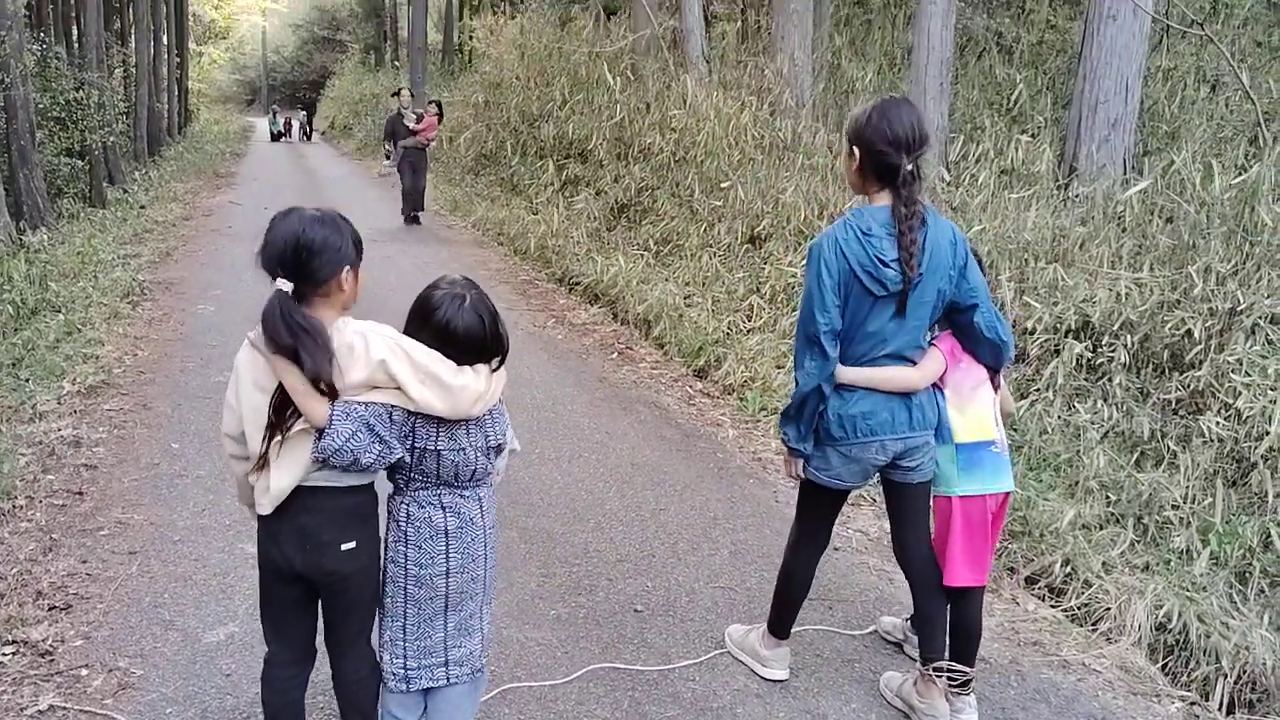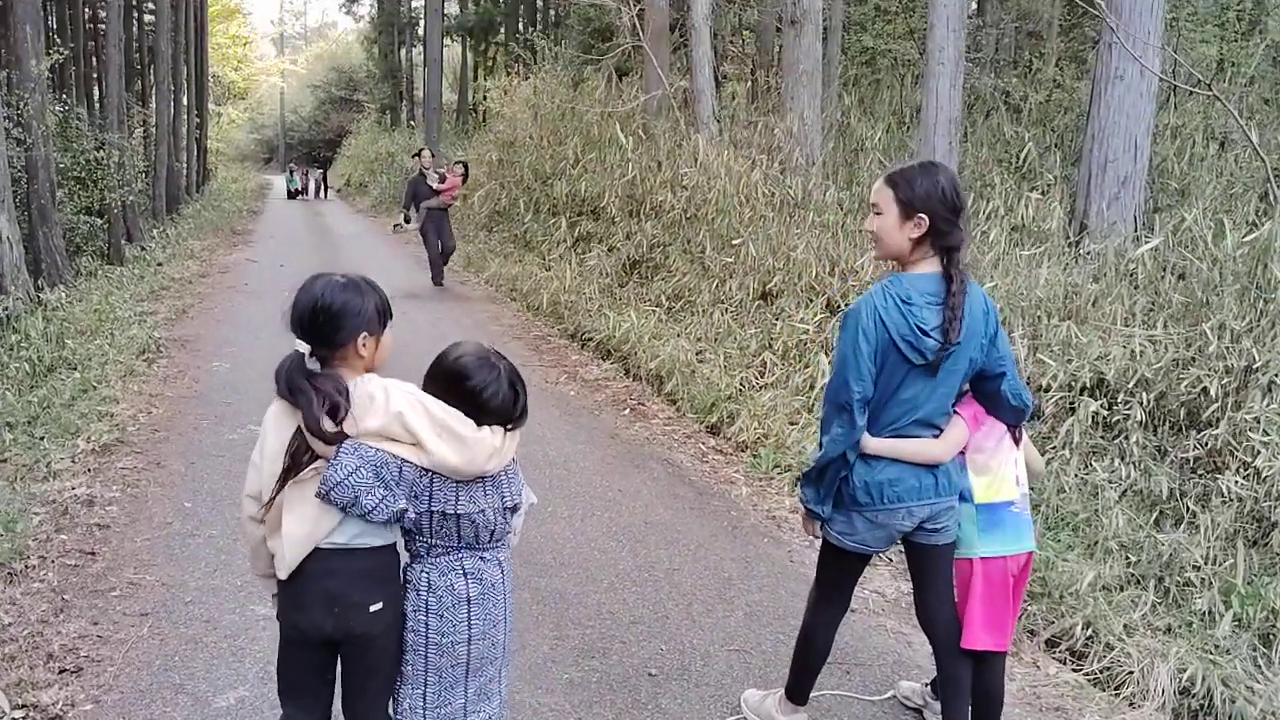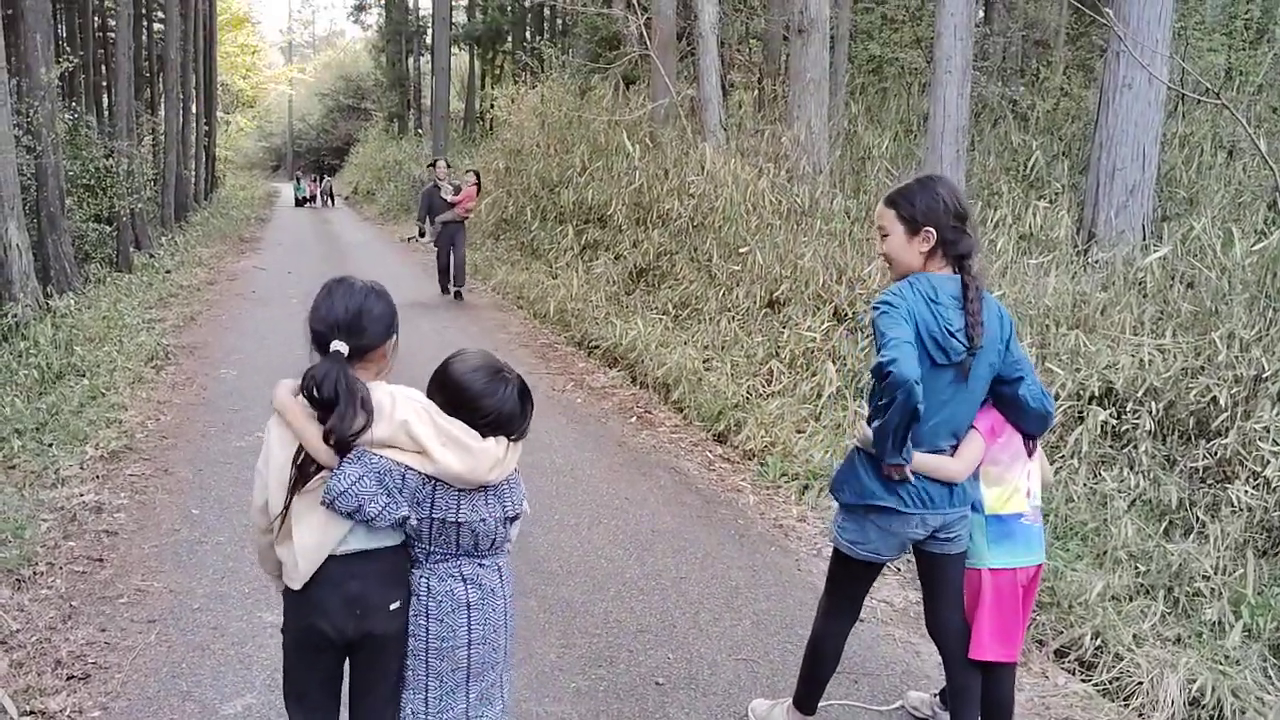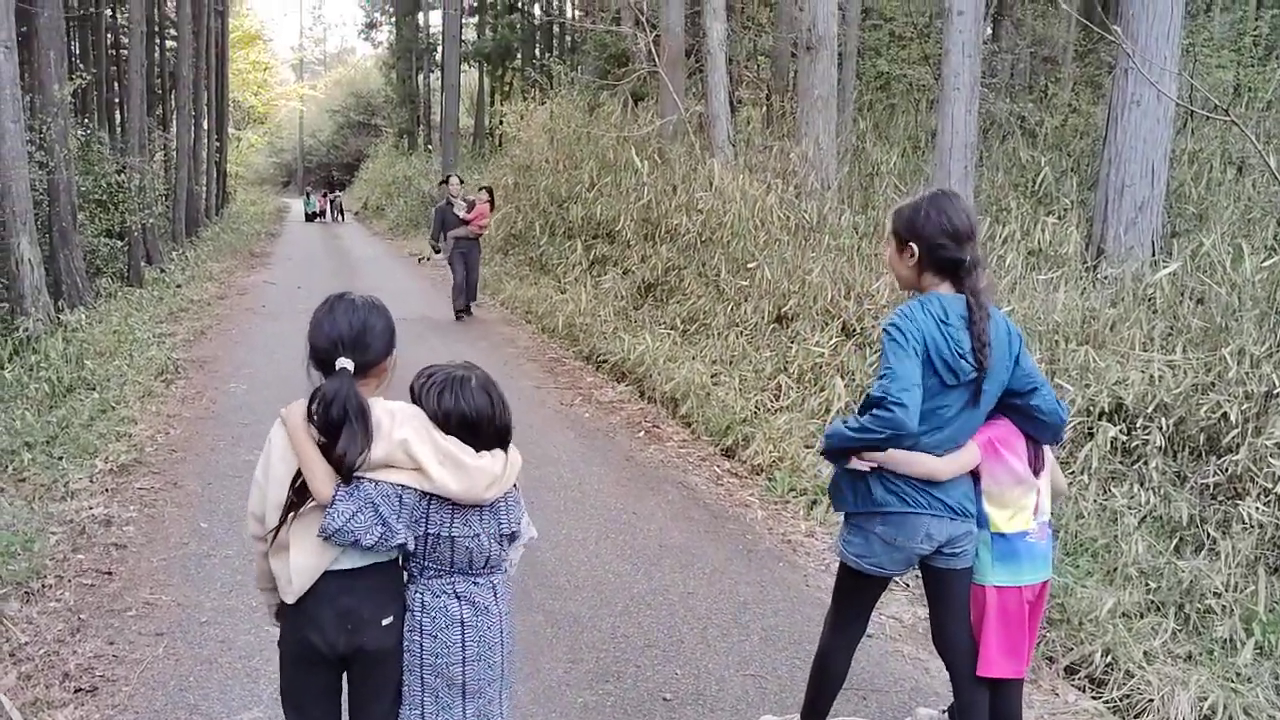
dt=0.5s
person 1, frame 1
left shoulder: (836, 243)
right shoulder: (945, 238)
left elbow: (817, 351)
right elbow: (984, 328)
left wrist: (797, 433)
right wrist: (997, 370)
left hip: (848, 424)
right hip: (916, 422)
left knee: (808, 536)
right knee: (917, 546)
left ankle: (773, 645)
person 1, frame 2
left shoulder: (872, 310)
right shoulder: (976, 304)
left elbow: (844, 416)
right elbow: (1010, 397)
left wrist: (817, 494)
left hip: (872, 490)
right hip: (939, 487)
left knee: (829, 602)
right knee: (940, 612)
person 1, frame 3
left shoulder: (900, 301)
right shoulder: (992, 313)
left elbow: (901, 379)
right elbow: (1034, 405)
left wrist: (892, 449)
left hip: (888, 494)
right hip: (952, 498)
left knee: (838, 611)
right knee: (950, 621)
person 1, frame 4
left shoulder: (909, 322)
right shoulder: (999, 328)
left elbow: (896, 414)
right elbow: (1049, 415)
left wrist: (836, 439)
left hip: (891, 511)
right hip: (957, 511)
left knee: (844, 626)
right knee: (958, 638)
person 2, frame 1
left shoulder: (256, 348)
right shoulder: (374, 348)
left elbow: (236, 442)
right elbow: (463, 393)
right wrist: (493, 375)
left hip: (280, 523)
right hip: (347, 522)
left knee: (285, 651)
right knee: (352, 646)
person 2, frame 2
left shoulder: (286, 408)
right shoulder: (394, 404)
left elbow: (256, 505)
right elbow: (478, 452)
left wrist: (273, 580)
right wrist: (506, 435)
left hip: (303, 581)
right hip: (371, 582)
person 2, frame 3
right shoulder: (402, 410)
left elbow: (264, 513)
right elbow: (482, 462)
left wrist: (284, 575)
right wrist: (508, 444)
left hip: (312, 590)
right hip: (383, 584)
person 2, frame 4
left shoulder: (289, 429)
right shoulder: (402, 428)
left elbow: (262, 524)
right elbow: (479, 481)
left wrist: (274, 595)
right wrist: (508, 459)
left hip: (308, 603)
right hip: (378, 600)
person 3, frame 1
left shoulder: (401, 411)
right shoulder: (492, 410)
left elbow: (323, 416)
right elbow: (493, 470)
left wrist: (278, 355)
left hip: (414, 541)
right hip: (471, 543)
left knee: (406, 638)
right knee: (463, 641)
person 3, frame 2
left shoulder: (414, 471)
right shoulder: (504, 467)
left elbow: (338, 458)
right elbow: (510, 529)
left hip: (434, 606)
right hip: (490, 603)
person 3, frame 3
left shoulder: (416, 478)
right shoulder: (505, 474)
left elbow: (337, 460)
left wrist: (287, 403)
left hip: (434, 611)
right hip: (490, 607)
person 3, frame 4
left shoulder: (413, 495)
right shoulder: (503, 488)
left elbow: (329, 494)
right elbow: (512, 549)
left wrist: (295, 424)
left hip: (433, 627)
right hip: (488, 621)
person 4, frame 1
left shoulder: (951, 346)
left elbow: (915, 378)
right elbow: (1008, 407)
left wrist: (843, 373)
left hip: (967, 478)
right hip: (993, 471)
left knee: (965, 578)
right knee: (953, 561)
right ankle: (920, 631)
person 4, frame 2
left shoulder: (971, 409)
left elbow: (941, 451)
right elbow: (1037, 467)
left wrist: (871, 444)
left hip: (987, 542)
right hip: (1015, 537)
left knee: (985, 642)
right knee: (974, 625)
person 4, frame 3
left shoulder: (988, 418)
left elbow: (956, 469)
right elbow: (1045, 475)
left hip: (997, 551)
right hip: (1026, 546)
left knee: (995, 650)
right knee: (987, 641)
person 4, frame 4
left shoulder: (991, 435)
left elbow: (941, 469)
right elbow: (1059, 486)
left wrist: (874, 454)
left hip: (1002, 567)
right hip: (1033, 560)
left knee: (1001, 666)
right knee: (1002, 658)
